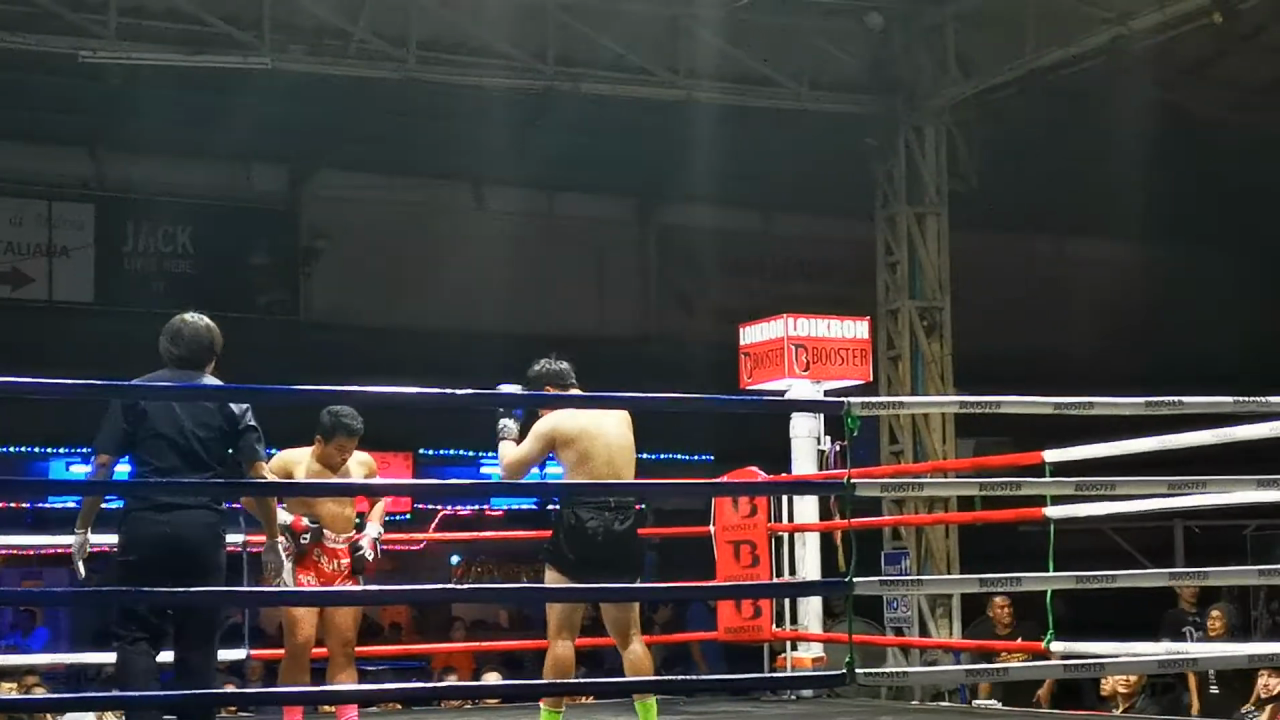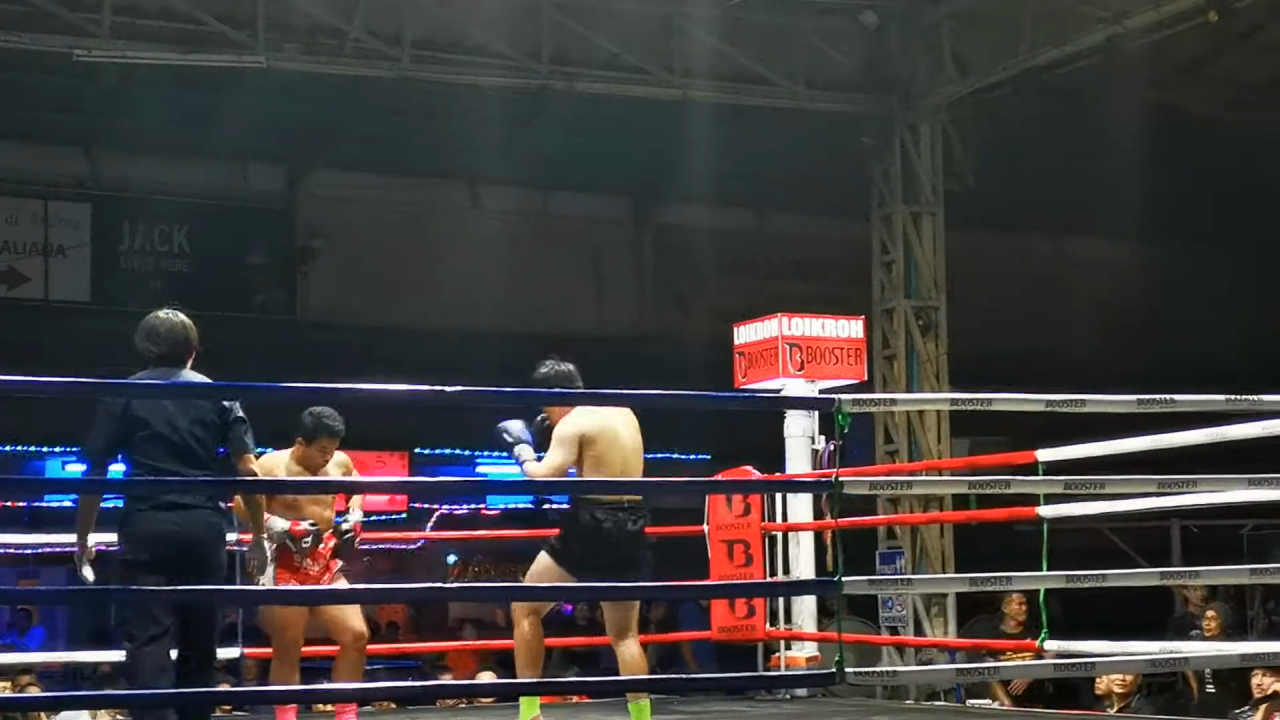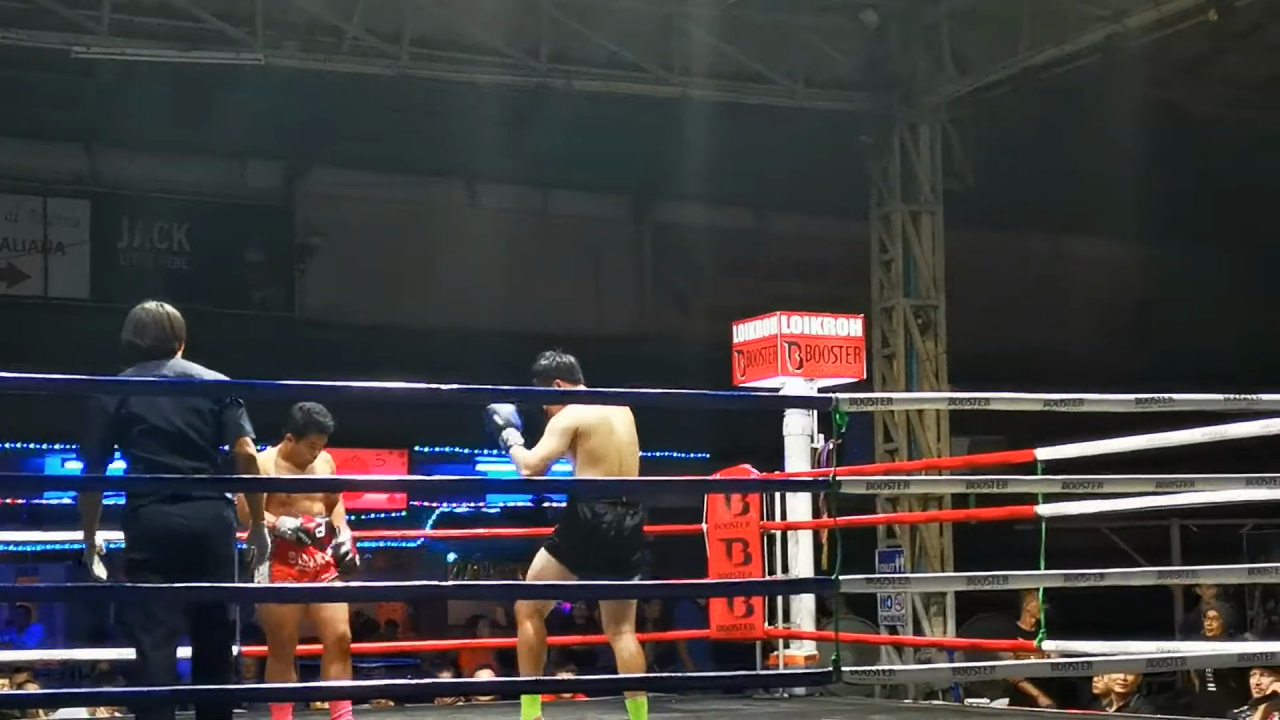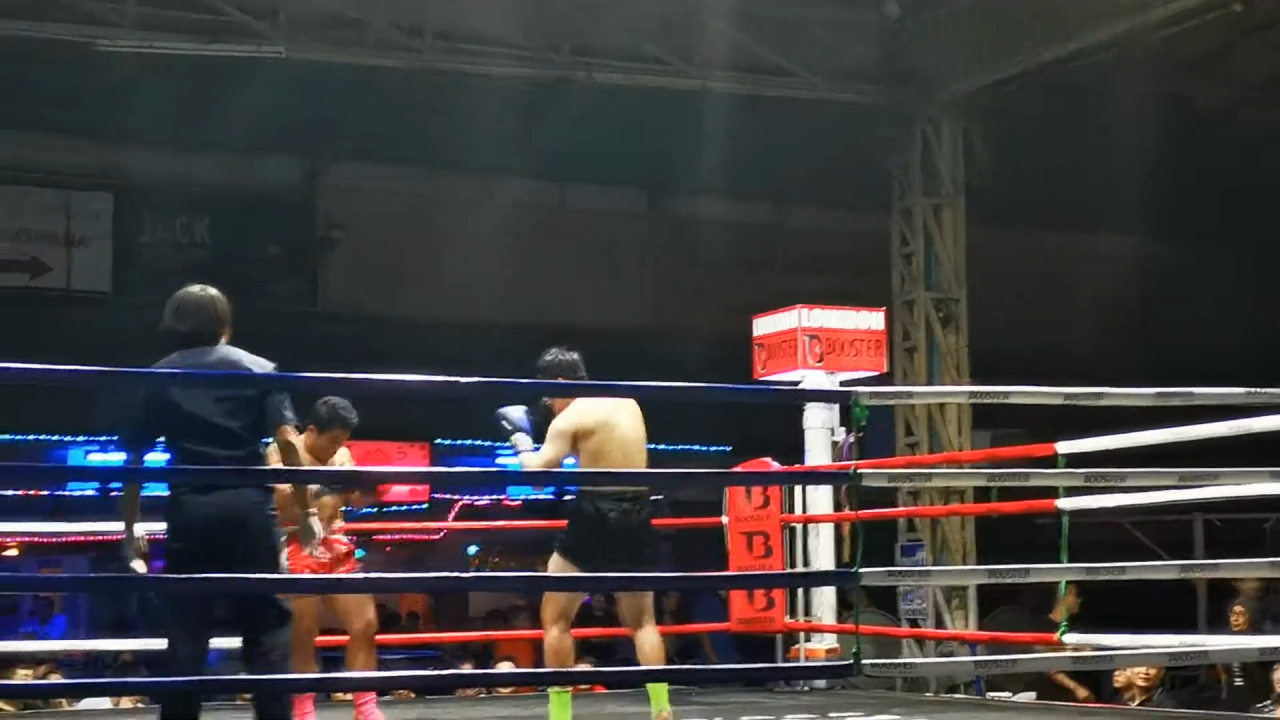
dt=0.2s
person 1, frame 1
left shoulder: (133, 394)
right shoulder: (231, 402)
left elbow: (102, 465)
right elbow: (259, 476)
left wrist: (82, 528)
right wrist: (272, 540)
left hip: (144, 528)
right hip: (202, 530)
left knee: (136, 638)
right knee: (197, 646)
person 1, frame 2
left shoulder: (121, 396)
right shoulder: (219, 396)
left elbow: (95, 472)
right elbow: (248, 470)
left wrist: (83, 538)
right wrist: (259, 534)
left hip: (145, 529)
right hip: (203, 529)
left knee: (147, 642)
right knee: (198, 644)
person 1, frame 3
left shoulder: (113, 394)
right shoulder: (215, 383)
left elbow: (93, 473)
right elbow: (246, 454)
left wrist: (90, 539)
right wrist: (258, 522)
left hip: (151, 525)
right hip: (211, 520)
left knee: (155, 643)
right knee: (215, 640)
person 1, frame 4
left shoulder: (157, 379)
right shoulder: (259, 369)
left elbow: (134, 460)
right elbow: (287, 442)
left wrist: (130, 530)
right wrist: (307, 511)
left hip: (190, 513)
right hip: (249, 509)
left knee: (186, 634)
right knee: (267, 627)
person 2, frame 1
left shoulder: (553, 424)
right shoulder: (620, 413)
left elbow: (511, 469)
left wrist: (508, 424)
left hip: (579, 528)
right hip: (623, 527)
left knee: (561, 636)
right knee: (628, 636)
person 2, frame 2
left shoulder: (572, 424)
right shoulder: (624, 413)
left elbow: (545, 479)
left wrist: (522, 450)
left hip: (589, 525)
right hip: (630, 527)
left knee: (525, 610)
right knee: (625, 635)
person 2, frame 3
left shoulder: (569, 417)
right shoulder: (619, 409)
left elbow: (532, 468)
left wrist: (509, 433)
right wrist: (551, 425)
left hip: (588, 522)
right hip: (627, 525)
left knee: (528, 611)
right knee: (622, 630)
person 2, frame 4
left shoulder: (571, 418)
right shoulder: (627, 403)
left elbow: (537, 474)
left wrist: (519, 436)
left hip: (596, 516)
right hip: (637, 516)
left knee: (555, 619)
right knee: (642, 622)
person 3, frame 1
left shoulder: (363, 463)
right shoulder: (291, 461)
left elbow: (380, 497)
left wrist: (371, 533)
right wrist: (285, 521)
left hip: (344, 563)
right hip: (303, 560)
left knee: (344, 648)
right knee: (299, 645)
person 3, frame 2
left shoulder: (340, 463)
right shoulder: (272, 464)
left elbow: (358, 490)
right elbow: (242, 503)
left wrist: (354, 517)
right wrist: (279, 527)
left hip: (326, 563)
right hip: (286, 565)
left knee: (356, 636)
right knee: (287, 649)
person 3, frame 3
left shoulder: (325, 462)
right shoulder: (262, 463)
right elbow: (245, 510)
left wrist: (344, 535)
right wrist: (285, 525)
left hip: (322, 560)
right hip: (280, 562)
left knee: (339, 639)
right knee: (282, 648)
person 3, frame 4
left shoulder: (341, 456)
right shoulder: (283, 450)
left elbow: (355, 497)
right elbow: (282, 495)
right wrist: (320, 486)
left hip: (339, 549)
right hip: (300, 550)
left knee: (365, 627)
right knee: (302, 639)
